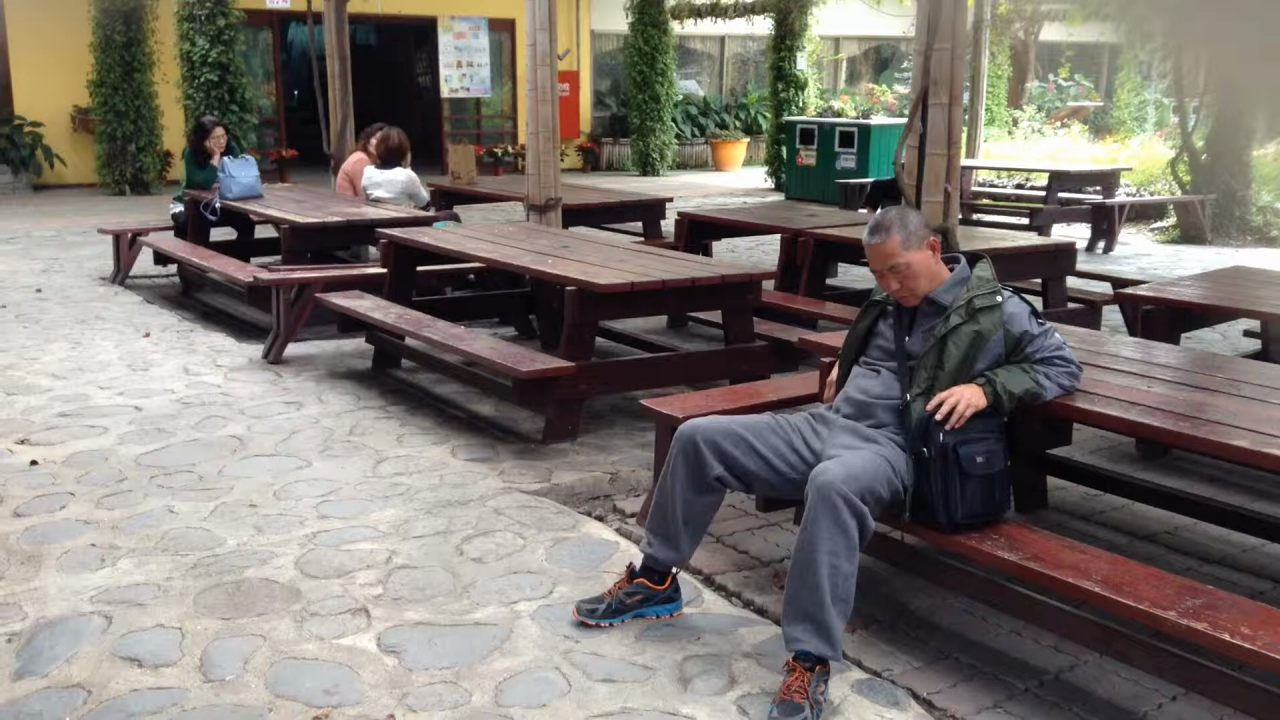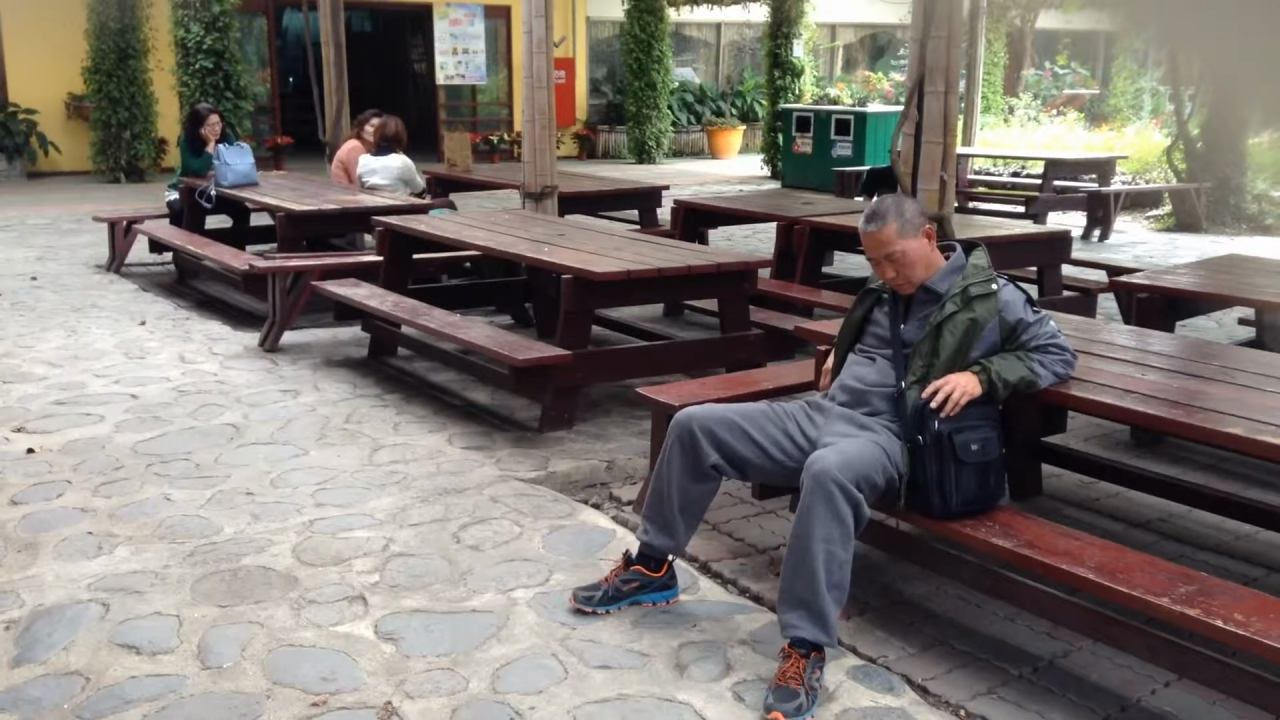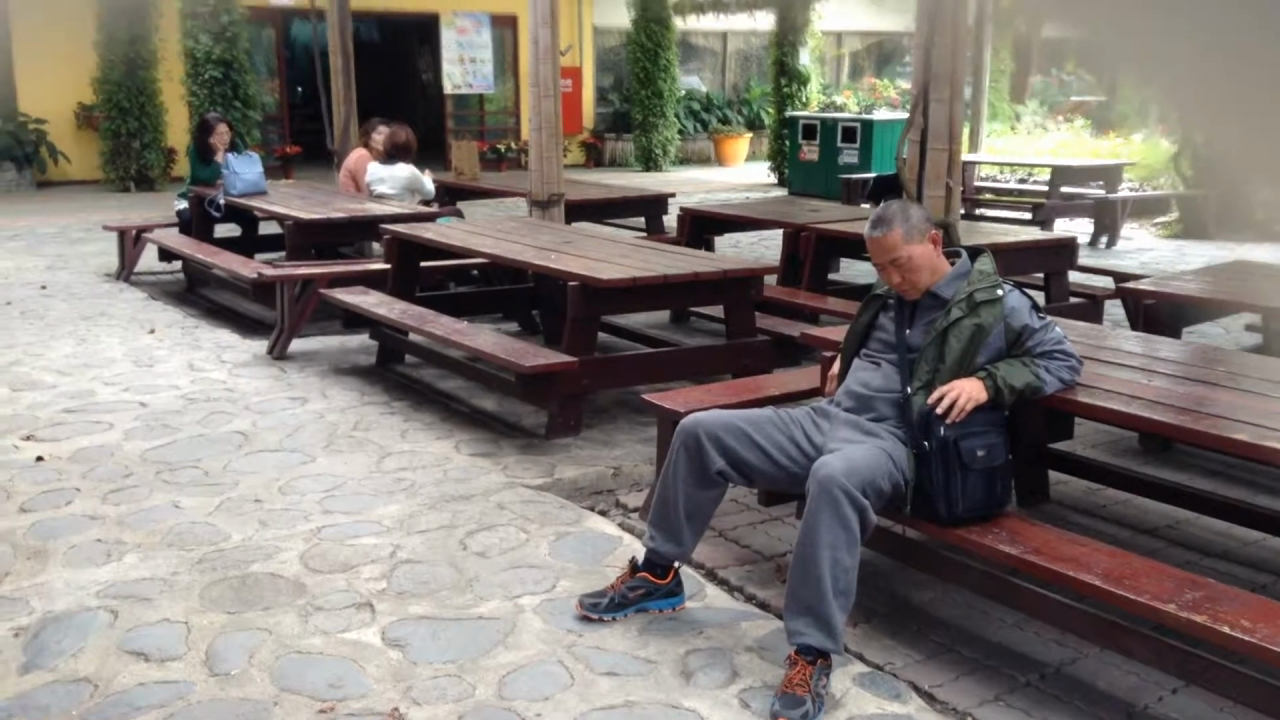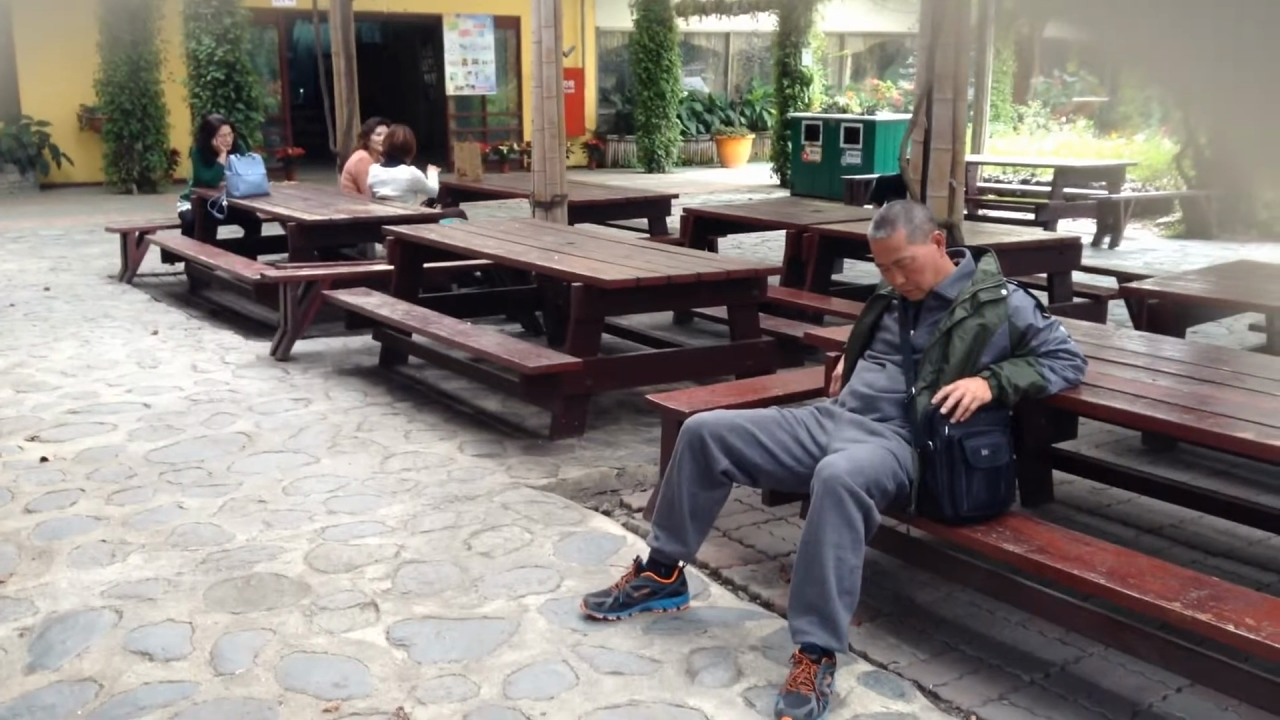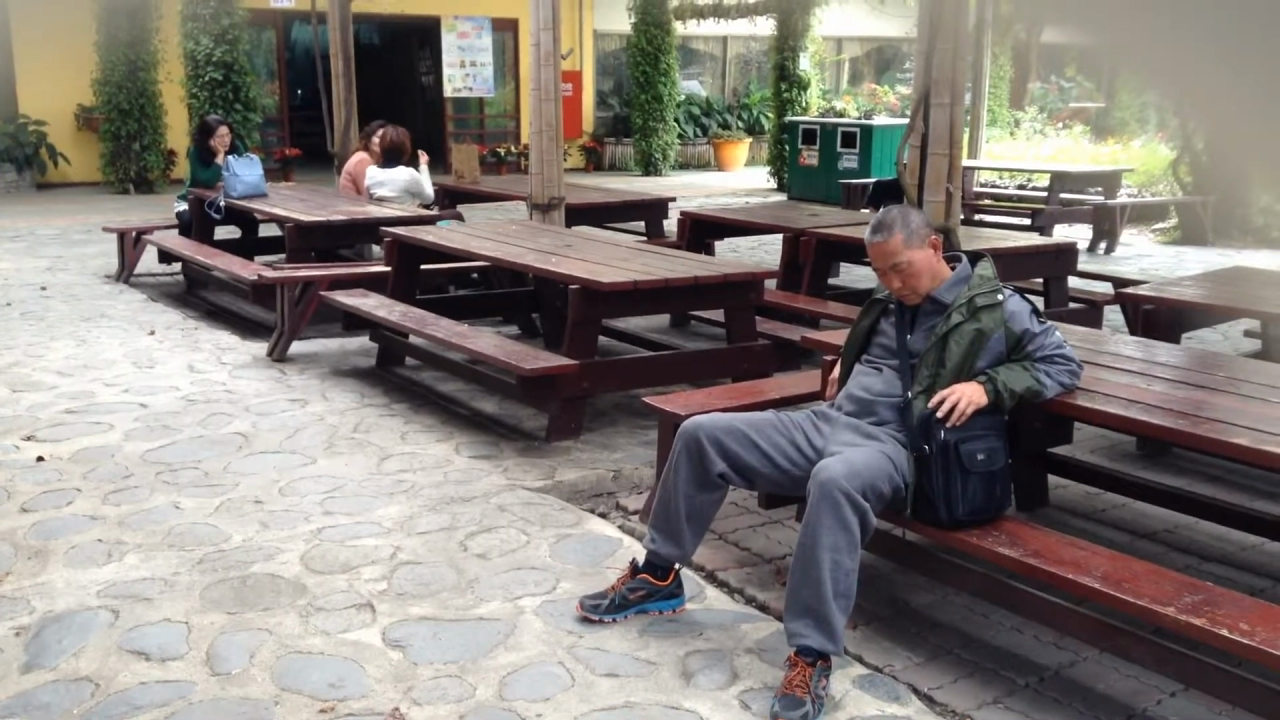
dt=1s
person 1, frame 1
left shoulder: (993, 310)
right shoulder: (889, 300)
left elbow: (1062, 366)
left wrist: (986, 387)
right wrist: (843, 364)
left hip: (890, 448)
right hip: (827, 423)
left knee: (833, 484)
right knee: (698, 437)
left ankle: (810, 663)
right ankle: (655, 578)
person 1, frame 2
left shoulder: (989, 297)
right shoulder: (885, 288)
left elbow: (1057, 353)
left wrist: (981, 375)
right wrist: (839, 352)
left hip: (886, 436)
right hip: (821, 411)
left knee: (828, 471)
right knee: (694, 424)
left ankle: (806, 650)
right ankle: (651, 567)
person 1, frame 3
left shoulder: (994, 303)
right shoulder: (890, 294)
left elbow: (1063, 359)
left wrist: (987, 381)
right wrist: (845, 357)
left hip: (892, 442)
right hip: (827, 417)
left knee: (834, 477)
right knee: (699, 431)
left ankle: (811, 657)
right ankle: (658, 573)
person 1, frame 4
left shoulder: (999, 304)
right shoulder: (894, 295)
left elbow: (1067, 359)
left wrist: (991, 381)
right wrist: (849, 357)
left hip: (897, 441)
right hip: (831, 417)
left knee: (838, 476)
right knee: (704, 431)
left ankle: (816, 656)
right ankle: (662, 574)
person 1, frame 5
left shoulder: (996, 309)
right shoulder: (891, 299)
left elbow: (1063, 364)
left wrist: (987, 385)
right wrist: (846, 361)
left hip: (893, 445)
right hip: (827, 421)
left knee: (835, 479)
right knee: (701, 434)
left ankle: (812, 659)
right ankle: (659, 576)
